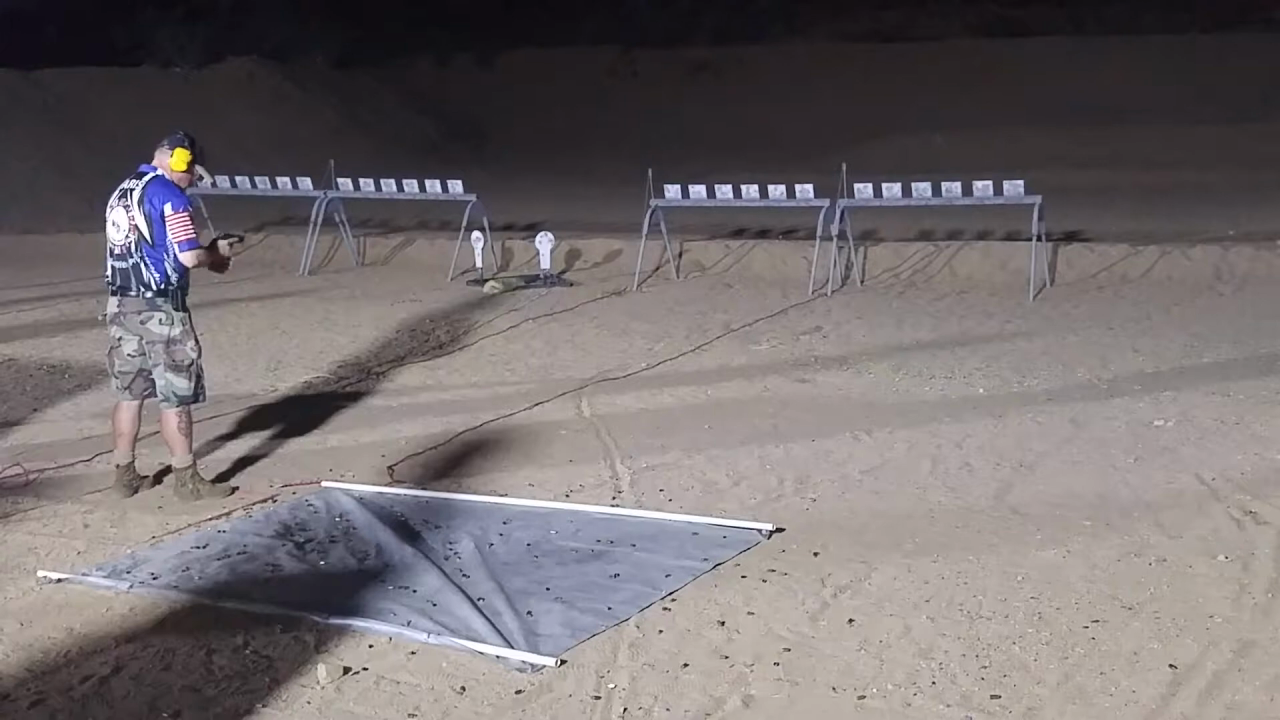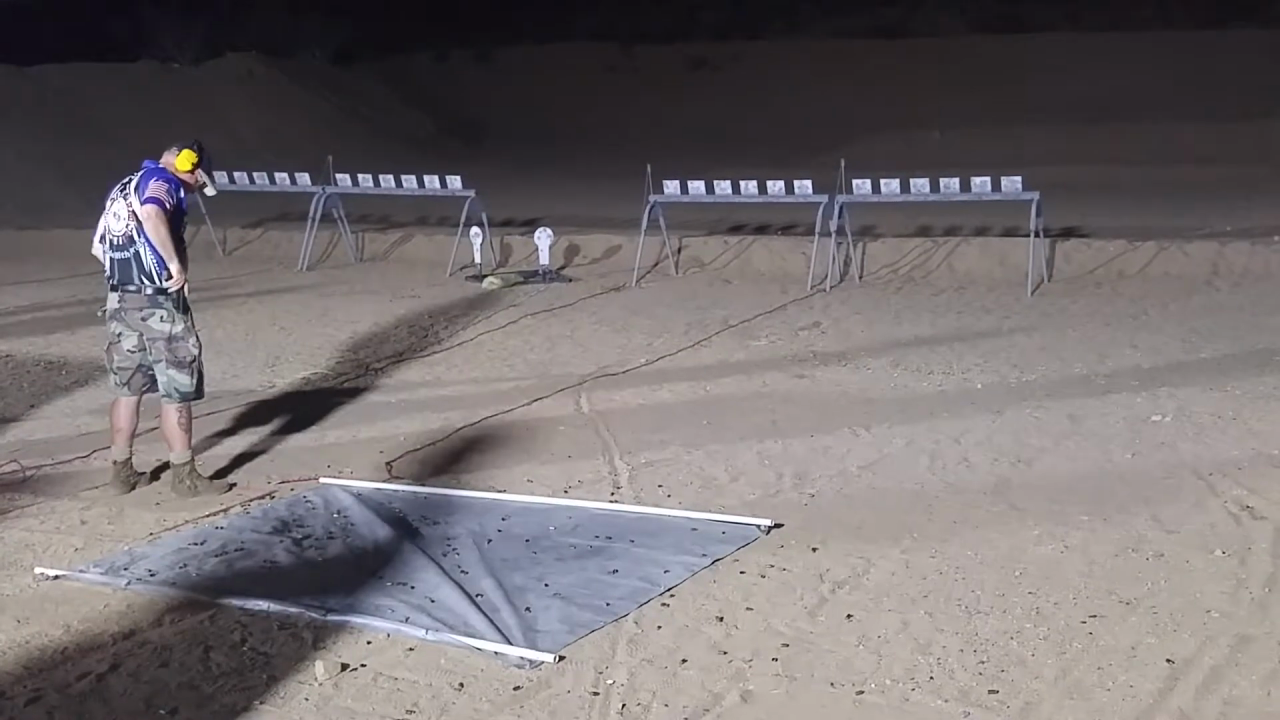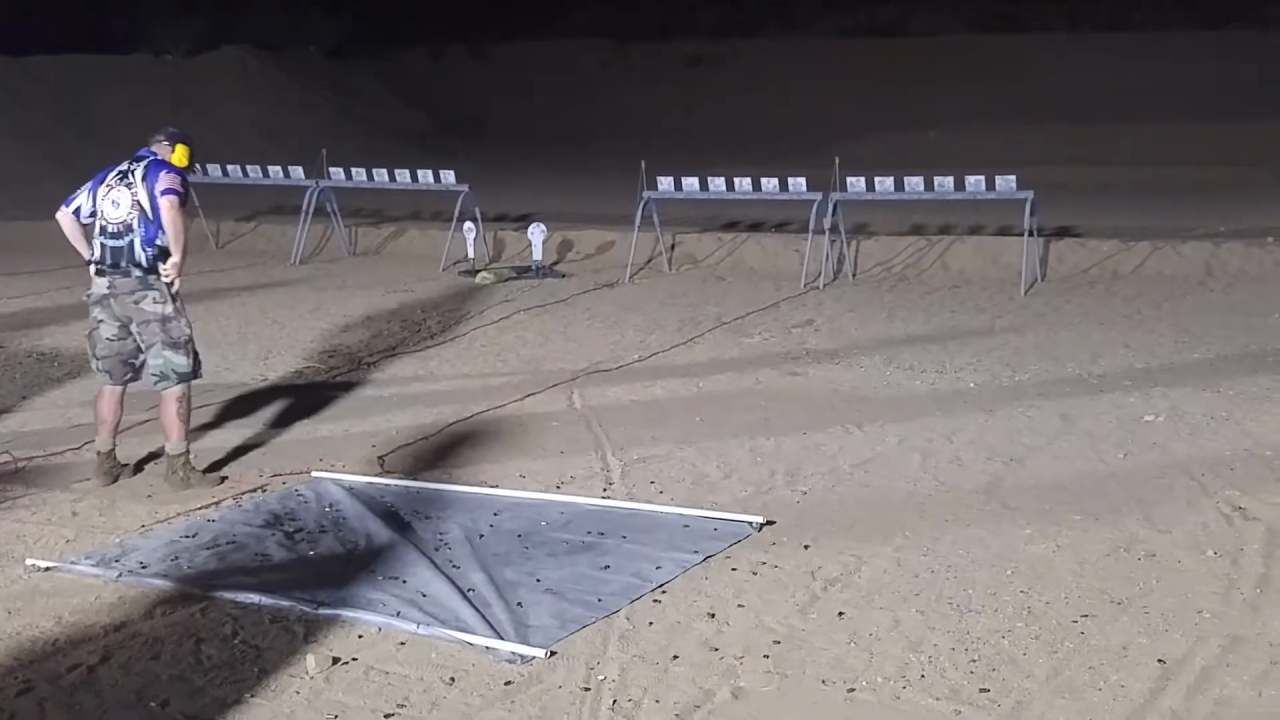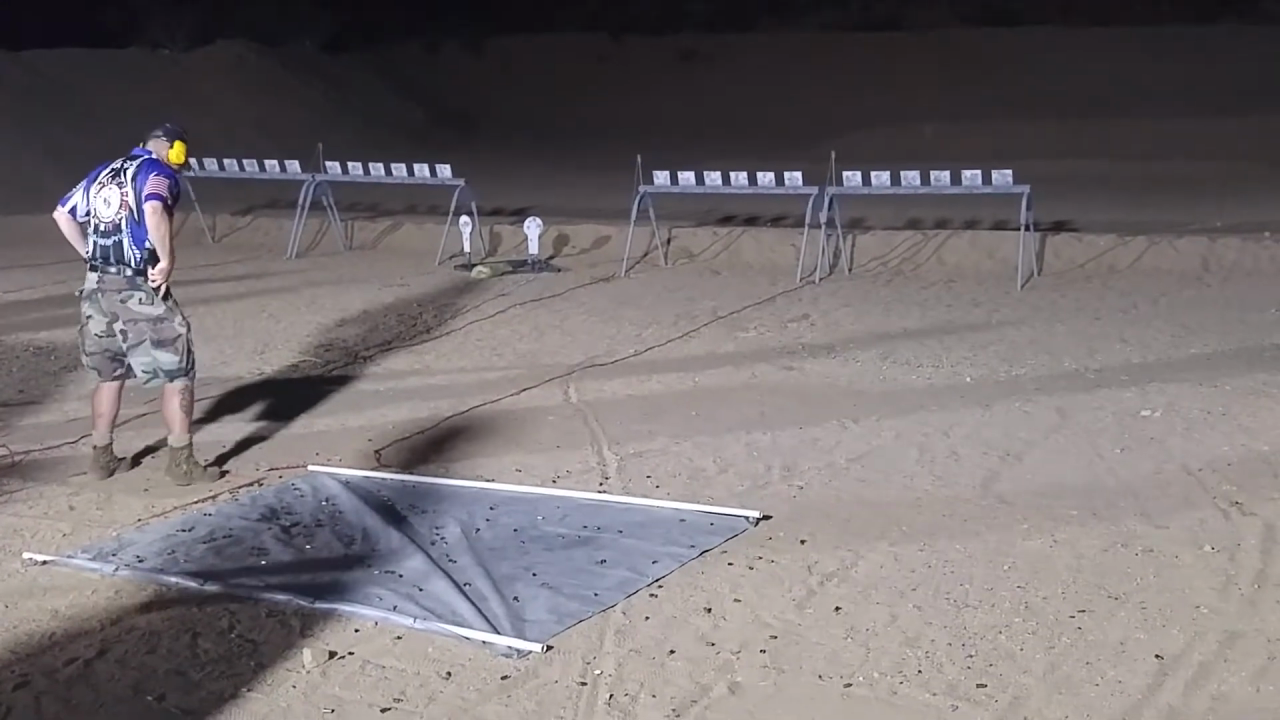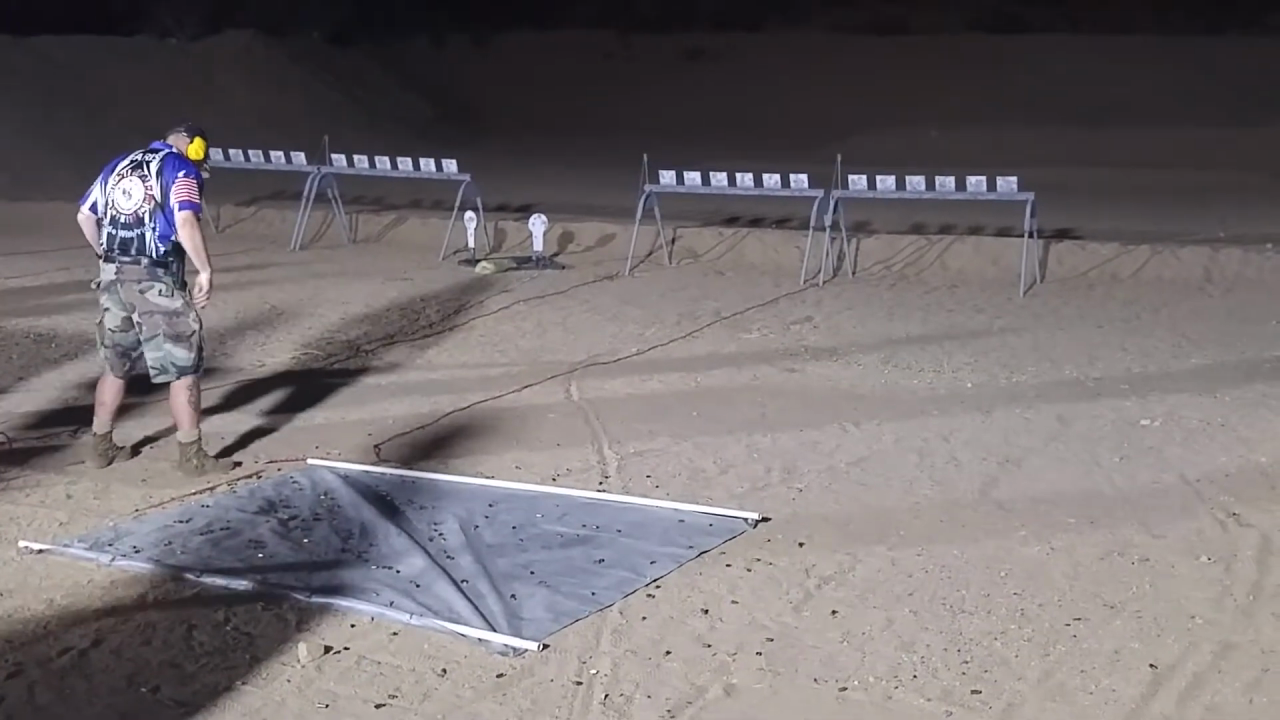
dt=1s
person 1, frame 1
left shoulder: (122, 191)
right shoulder: (169, 195)
right elbow: (188, 257)
left wrist: (207, 254)
right wrist: (217, 253)
left hip: (121, 303)
right hip: (160, 307)
left knee: (129, 393)
right knee: (176, 395)
left ankle: (125, 475)
right ankle: (187, 480)
person 1, frame 2
left shoulder: (122, 188)
right shoulder: (163, 181)
left elbow: (98, 246)
right elbow: (150, 214)
right wrist: (175, 264)
left hip: (119, 300)
right hip: (159, 301)
left knee: (127, 388)
right knee: (177, 391)
left ankle: (122, 471)
right ankle: (185, 476)
person 1, frame 3
left shoulder: (108, 177)
right shoulder: (166, 172)
left elbow: (65, 214)
right elbow: (170, 206)
left wrist: (91, 259)
right wrist: (177, 257)
left hip: (106, 286)
right hip: (148, 286)
left knee: (112, 380)
right knee: (174, 379)
left ankle: (105, 463)
right ankle: (178, 467)
person 1, frame 4
left shoulder: (104, 173)
right shoulder: (159, 172)
left elbow: (62, 214)
right elbow: (153, 212)
right wrist: (167, 261)
left hip: (98, 283)
right hip: (138, 286)
left knee: (109, 374)
right knee: (176, 371)
left ankle: (102, 457)
right ankle: (182, 462)
person 1, frame 5
left shoulder: (119, 165)
right shoulder: (182, 168)
left elbow: (85, 215)
right elbow: (185, 221)
right wrist: (205, 270)
left hip: (113, 276)
right hip: (156, 280)
left knee: (116, 364)
right knee: (184, 367)
left ankle: (101, 445)
right ankle: (192, 455)
